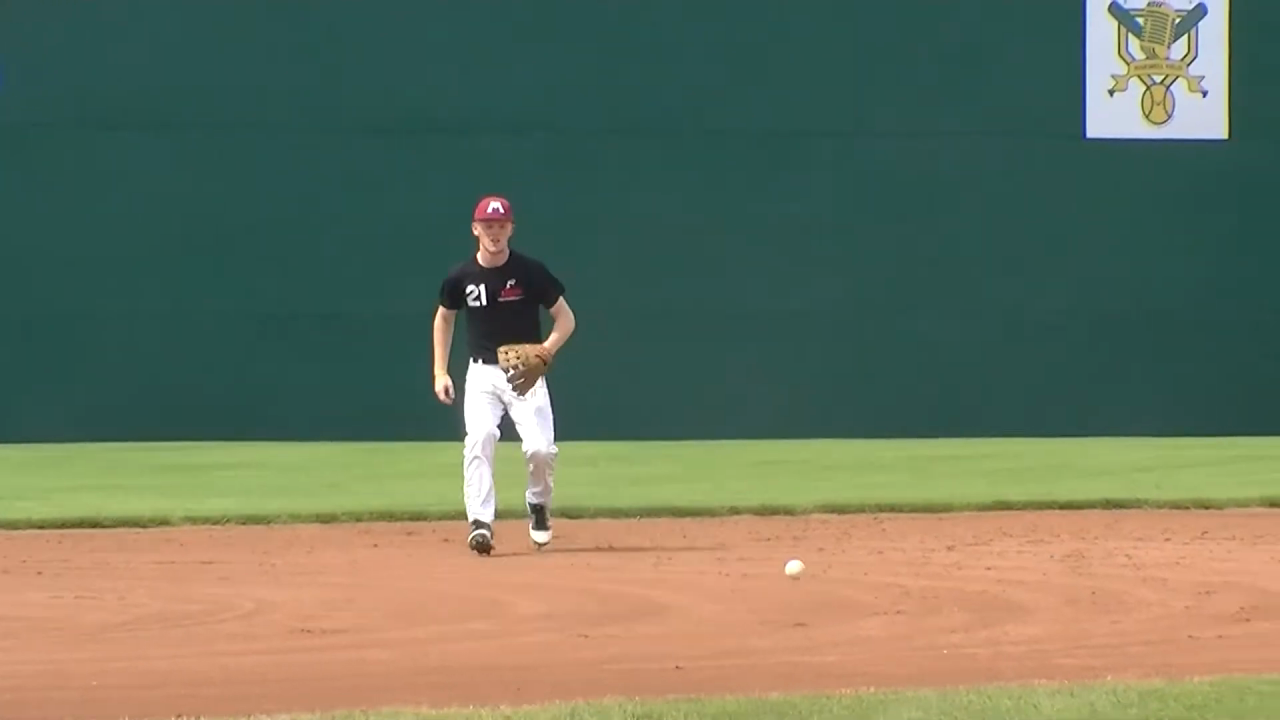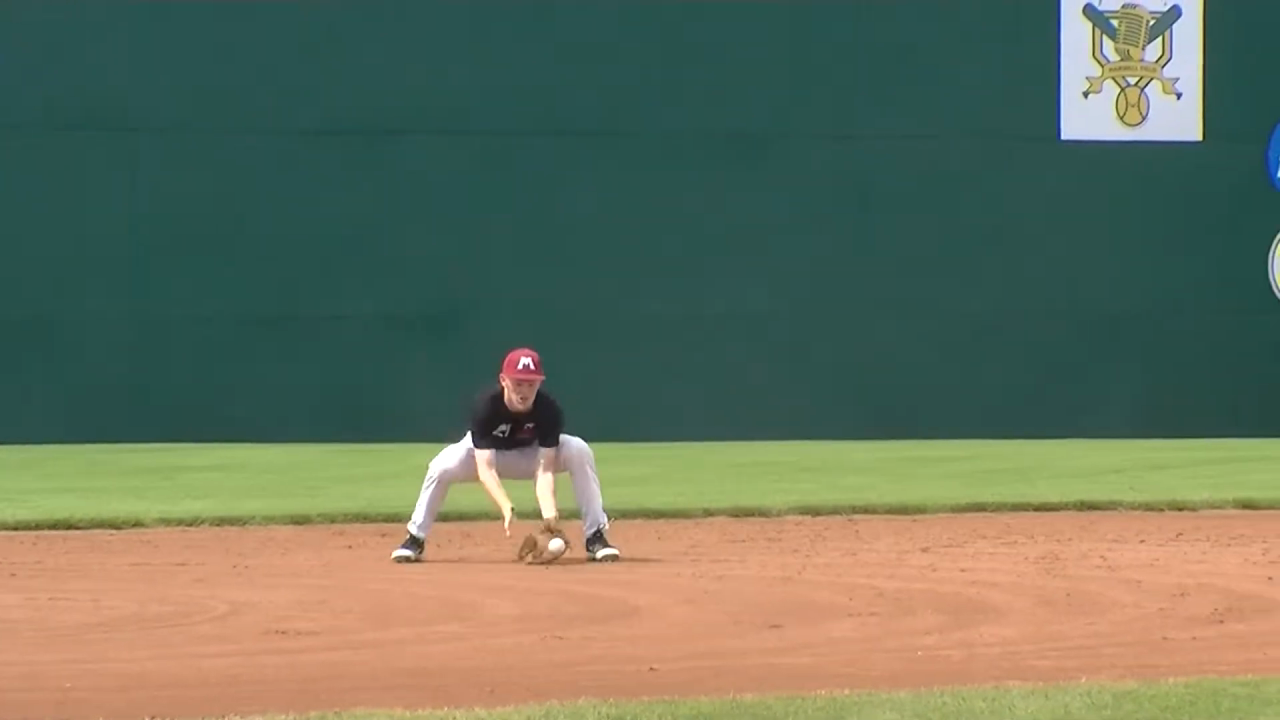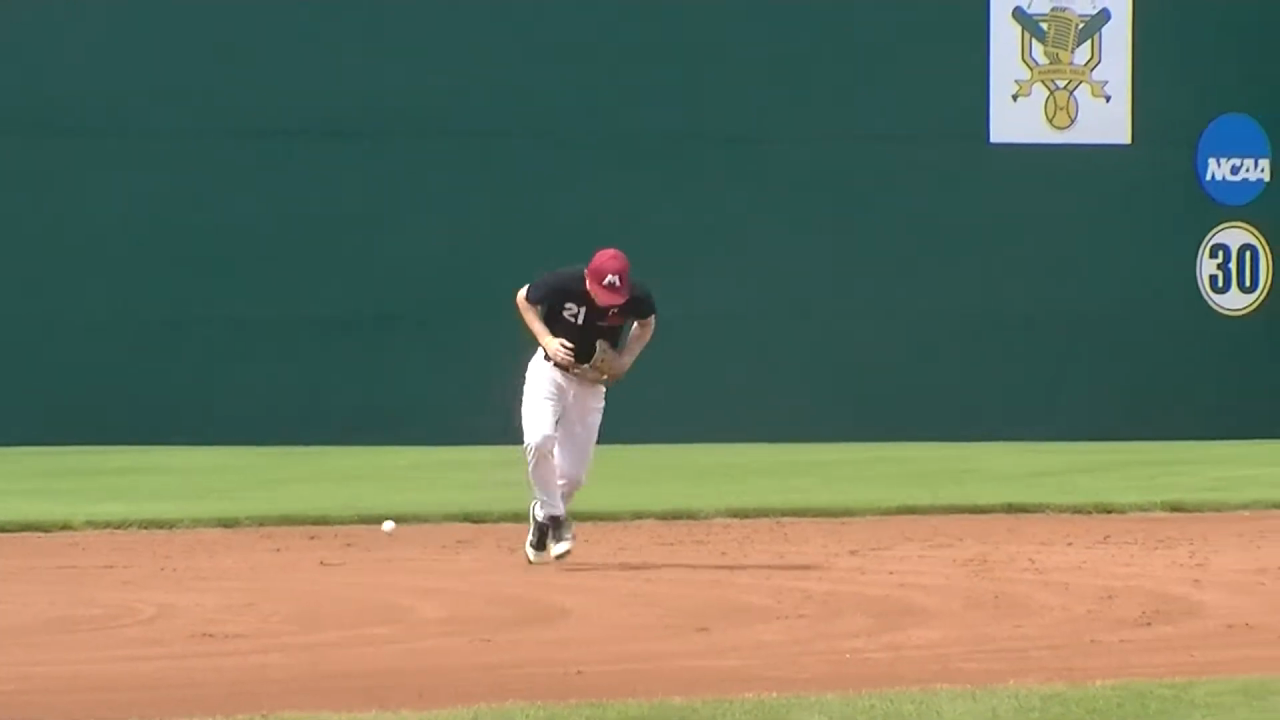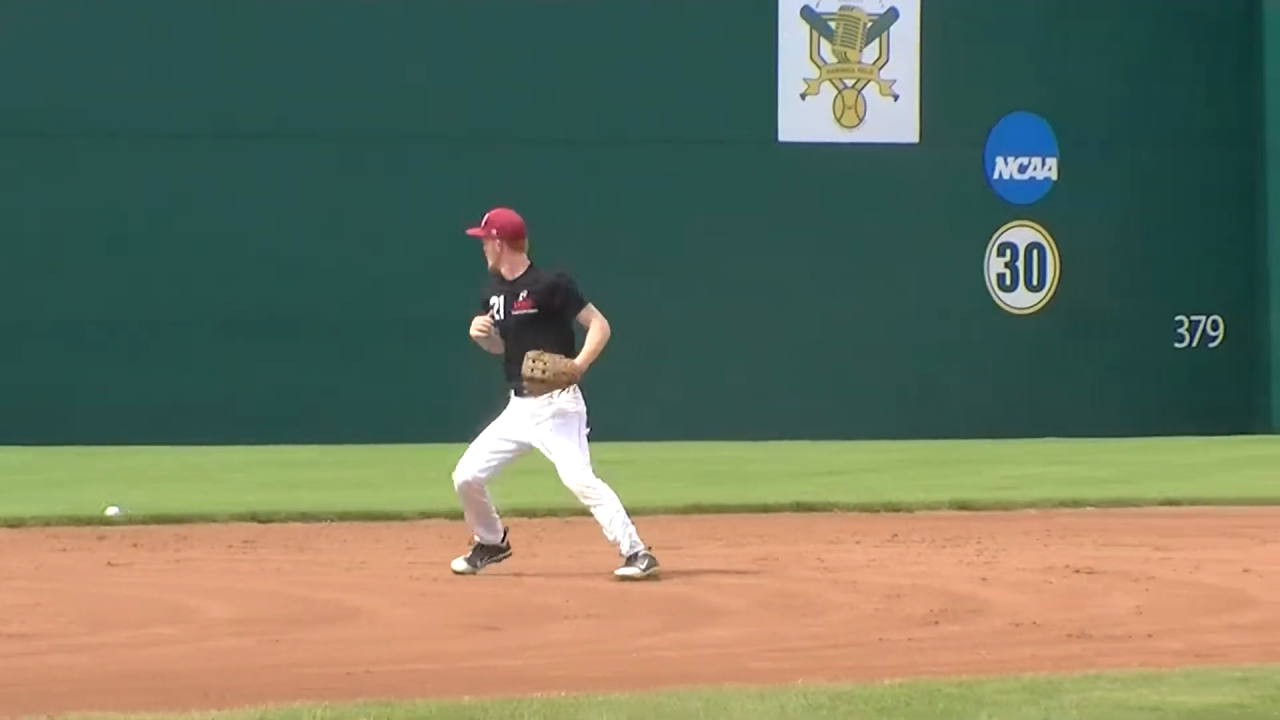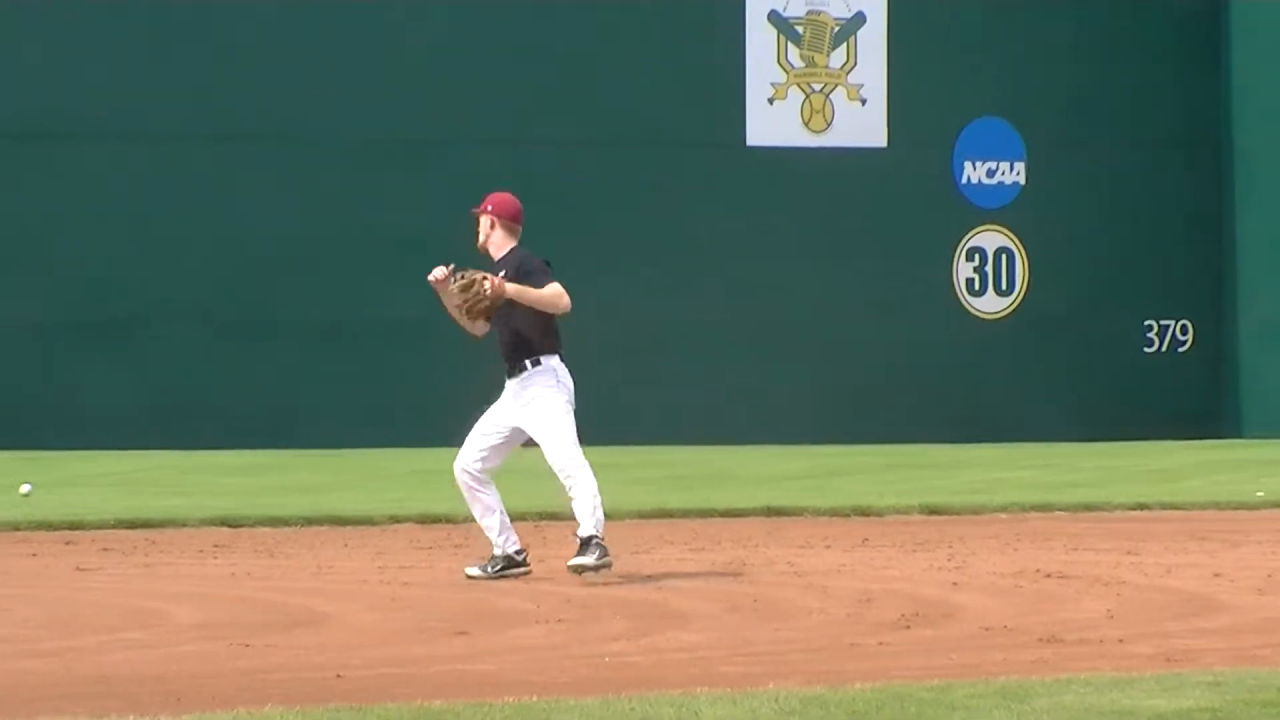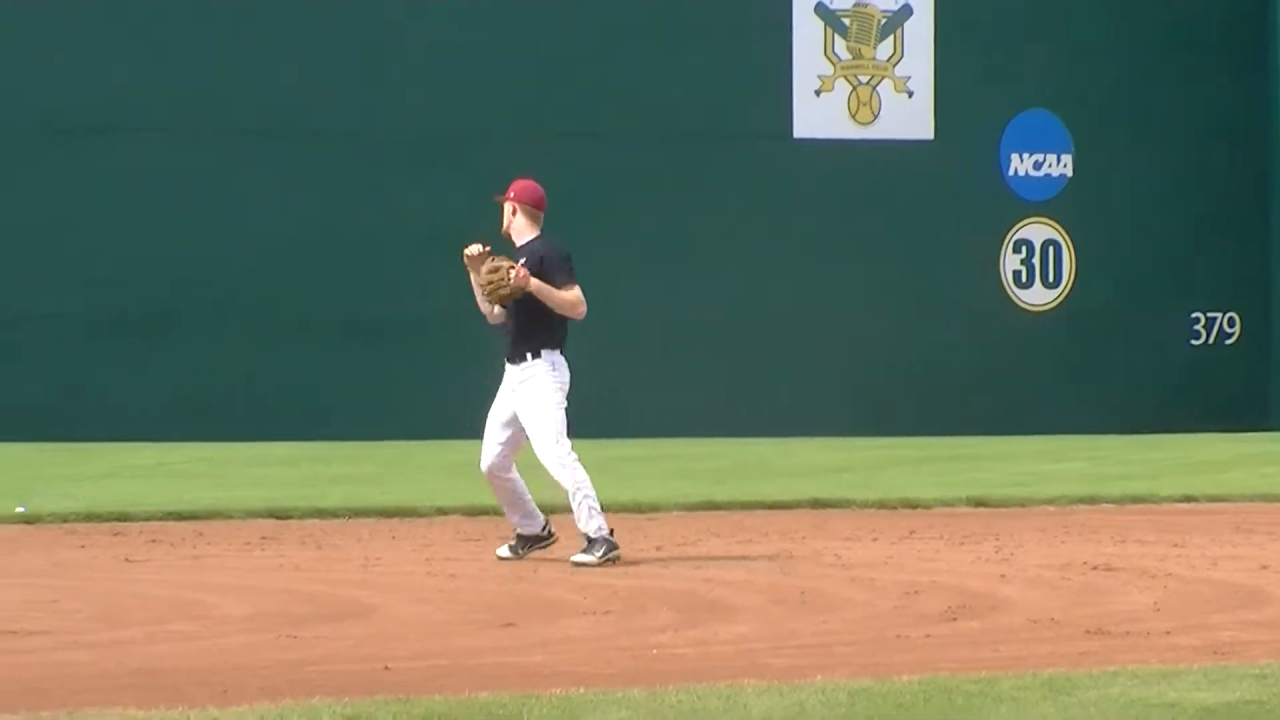
dt=0.5s
person 1, frame 1
left shoulder: (531, 270)
right shoulder: (460, 276)
left elbow: (567, 319)
right elbow: (443, 318)
left wrist: (547, 348)
right wrist: (439, 372)
right hip: (481, 375)
left knee: (541, 447)
right knee: (480, 438)
left ankle: (538, 503)
right ankle: (480, 523)
person 1, frame 2
left shoulder: (549, 409)
right shoulder: (486, 406)
left elbow: (545, 467)
right elbow: (486, 469)
left wrist: (549, 512)
right wrist: (506, 507)
left hip: (526, 453)
right hip: (484, 454)
left knee: (578, 452)
right knee: (442, 467)
left ankle: (595, 536)
right ankle: (415, 538)
person 1, frame 3
left shoulder: (635, 296)
right shoulder: (560, 282)
left elbow: (647, 325)
right elbow: (523, 299)
left wrist: (622, 362)
right wrist: (547, 341)
left hip: (590, 383)
right hip: (548, 374)
left knee: (573, 475)
right knee: (539, 439)
left ankle: (543, 517)
right ankle: (551, 518)
person 1, frame 4
left shoulder: (550, 283)
right shoulder: (496, 286)
left elbow: (600, 326)
left wrist: (579, 365)
right wrist: (480, 331)
left hip: (558, 403)
right hip: (519, 407)
left knee: (576, 474)
right knee: (467, 477)
left ankle: (635, 552)
right ankle: (491, 544)
person 1, frame 5
left shoulder: (525, 260)
right shoulder: (499, 269)
left elbow: (562, 301)
right elbow: (479, 326)
left wrist: (506, 291)
right wrist: (445, 291)
left hip: (545, 381)
right hip: (514, 388)
left knee: (565, 457)
right knee: (468, 466)
left ankle: (593, 542)
right ankle: (508, 553)
person 1, frame 6
left shoulder: (547, 253)
right shoulder: (516, 259)
left elbow: (578, 307)
right elbow: (493, 315)
left wrist: (532, 285)
right wrist: (476, 272)
left hip: (542, 371)
right hip: (514, 374)
left knee: (556, 454)
right knee: (493, 463)
left ankle: (600, 536)
right ankle: (533, 530)
